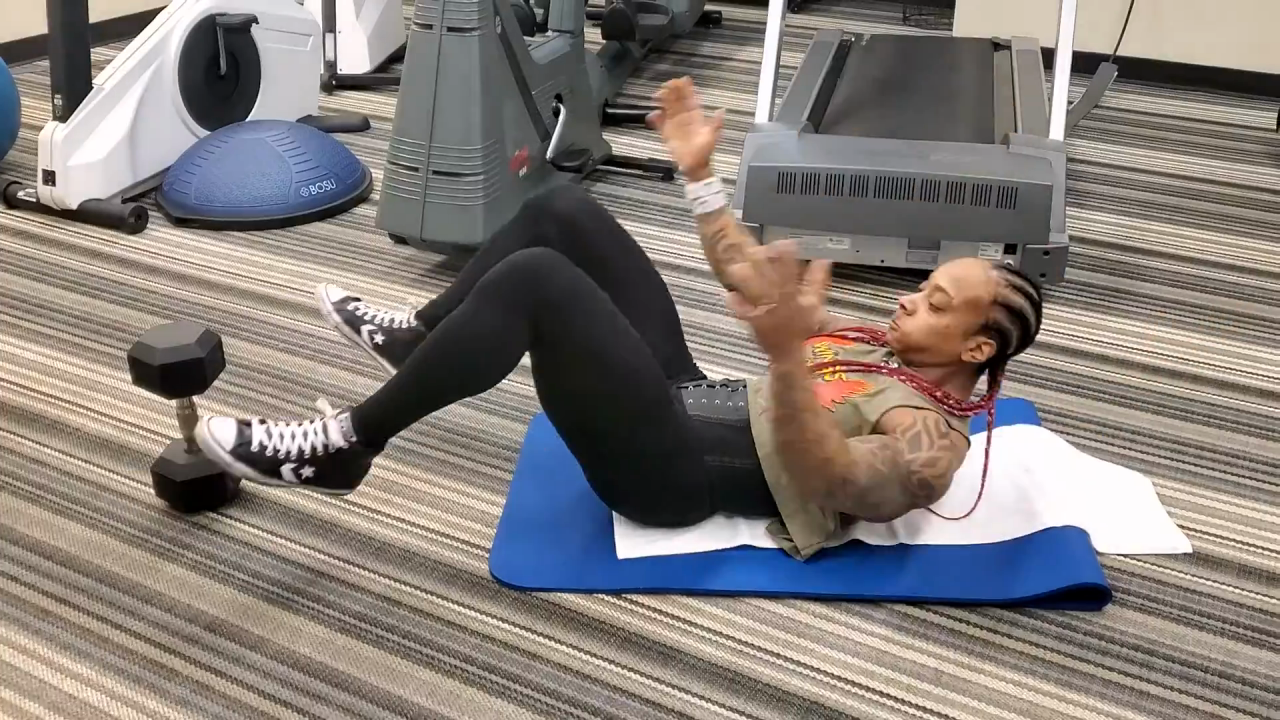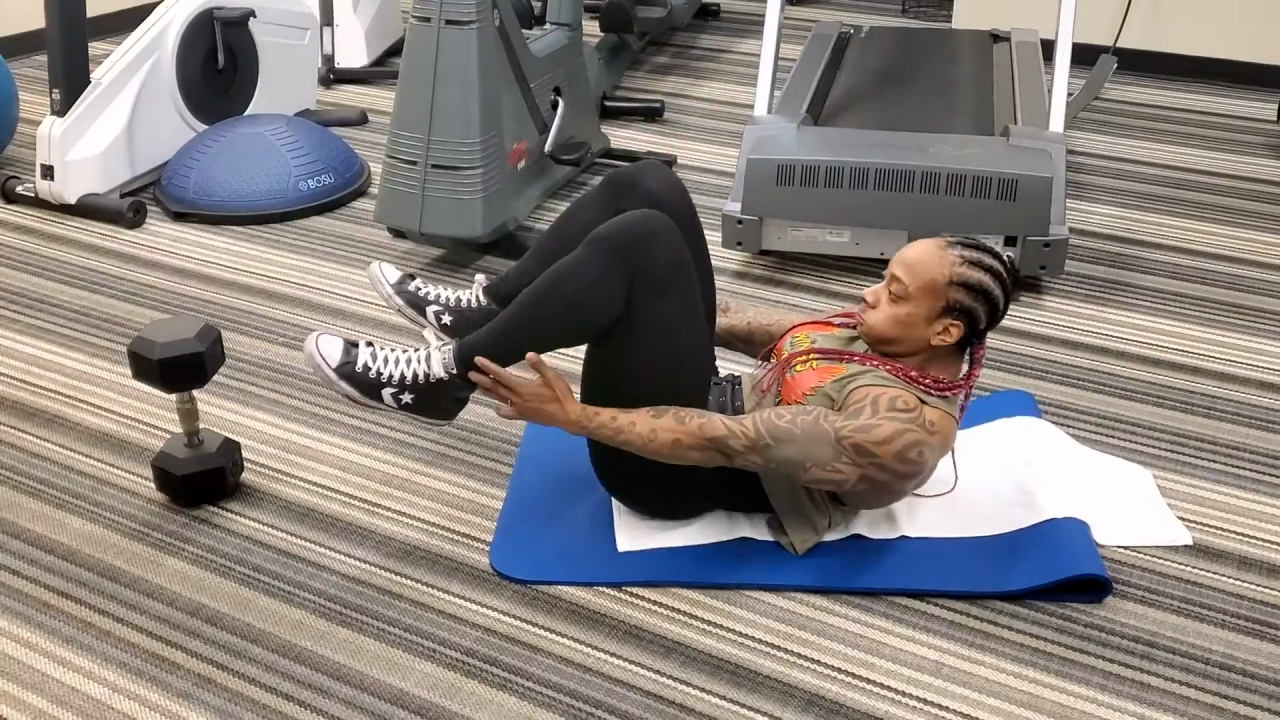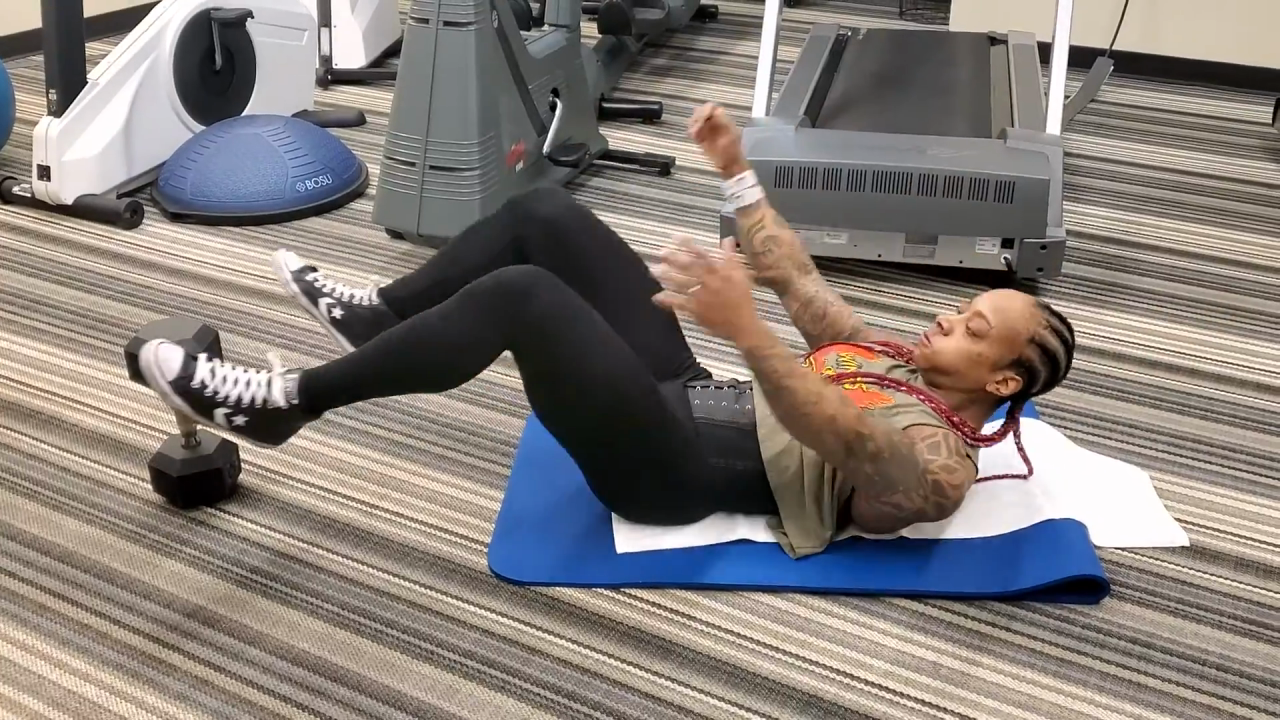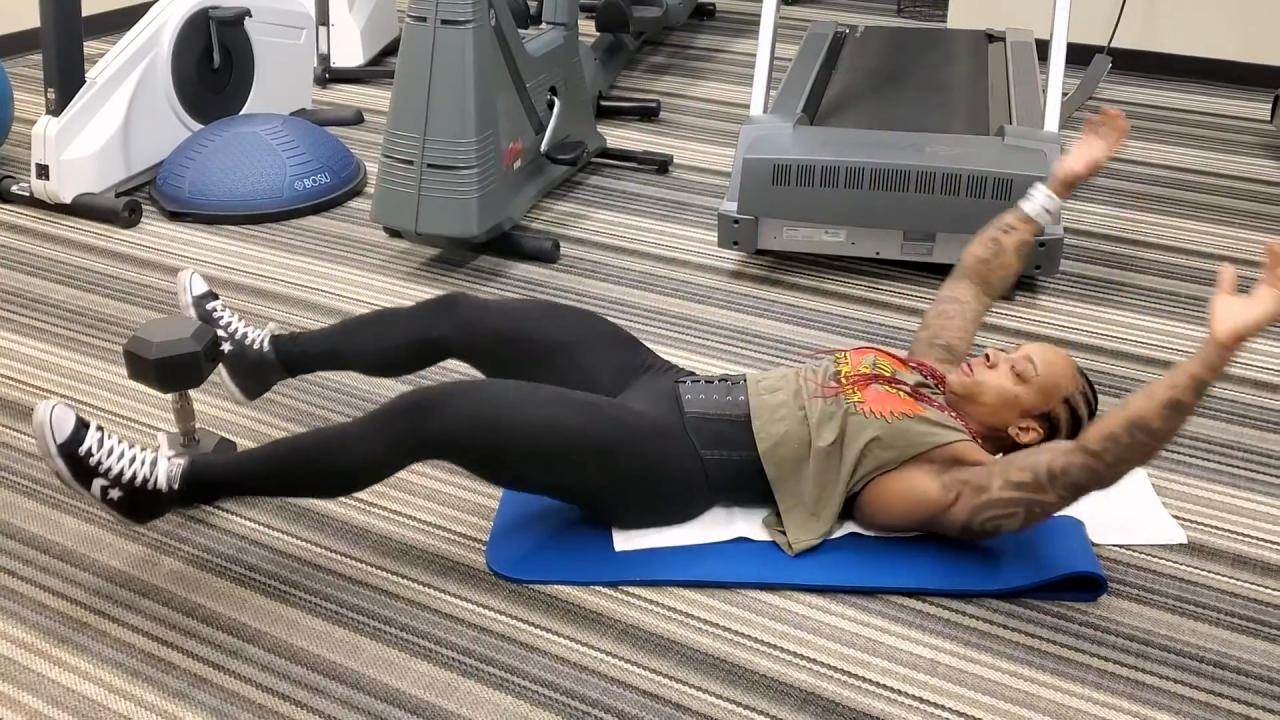
dt=0.4s
person 1, frame 1
left shoulder: (926, 450)
right shoulder: (892, 354)
left elbow: (818, 479)
right elbow: (744, 273)
left wrist: (787, 351)
right wrist: (698, 174)
left hip: (669, 474)
right hip: (690, 404)
left knee: (531, 282)
right knee: (561, 218)
left ankle: (341, 447)
right ankle: (409, 342)
person 1, frame 2
left shoulder: (903, 431)
right shoulder: (882, 338)
left elbow: (737, 444)
right elbow: (729, 315)
left wrist: (574, 415)
left hip: (668, 471)
left knee: (642, 237)
right knee: (649, 188)
left ankle: (440, 376)
right ankle: (480, 310)
person 1, frame 3
left shoulder: (934, 471)
right shoulder: (913, 361)
left elbow: (821, 433)
right elbow: (796, 277)
left wrist: (746, 332)
right wrist: (737, 175)
left hip: (675, 468)
right hip: (686, 397)
left knee: (518, 296)
right knee: (544, 213)
left ankle: (293, 397)
right ankle: (373, 318)
person 1, frame 4
left shoulder: (966, 479)
right shoulder: (936, 375)
left elbow: (1086, 462)
right elbow: (978, 269)
right wrist: (1058, 183)
left hip: (665, 462)
right hip: (665, 384)
left knee: (424, 419)
right knee: (460, 317)
left ankle: (164, 481)
right ankle: (262, 356)
